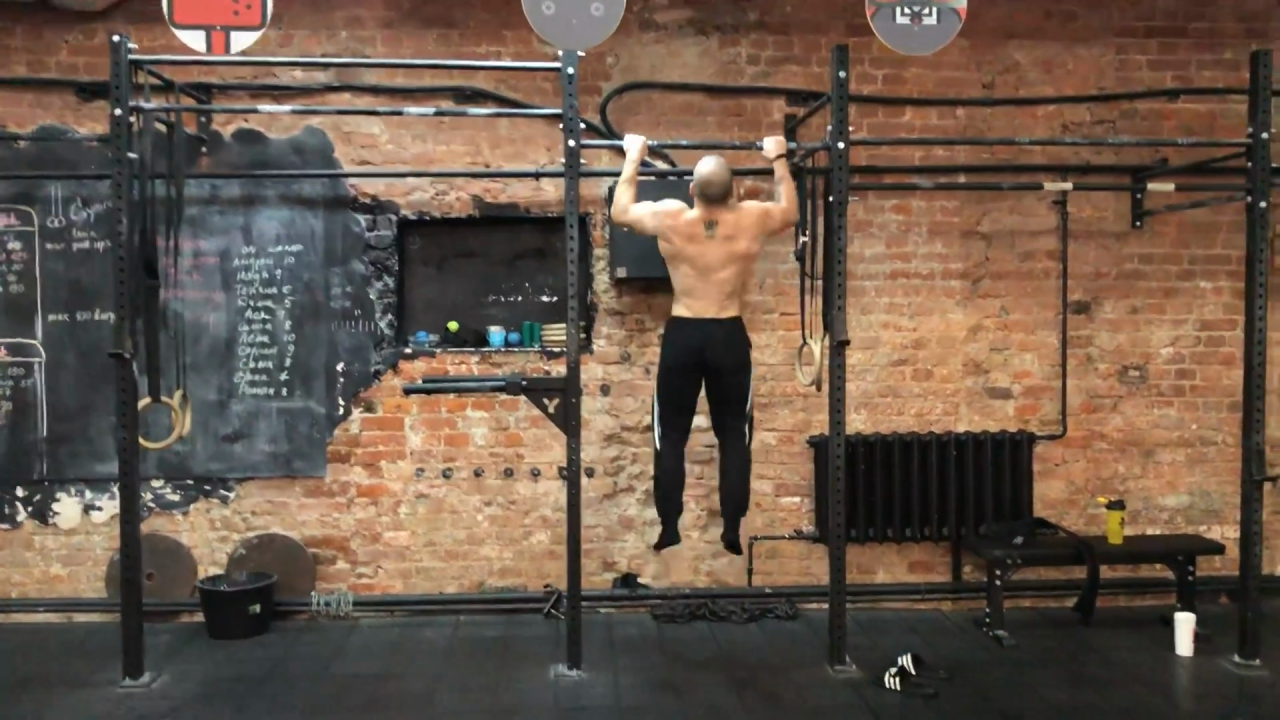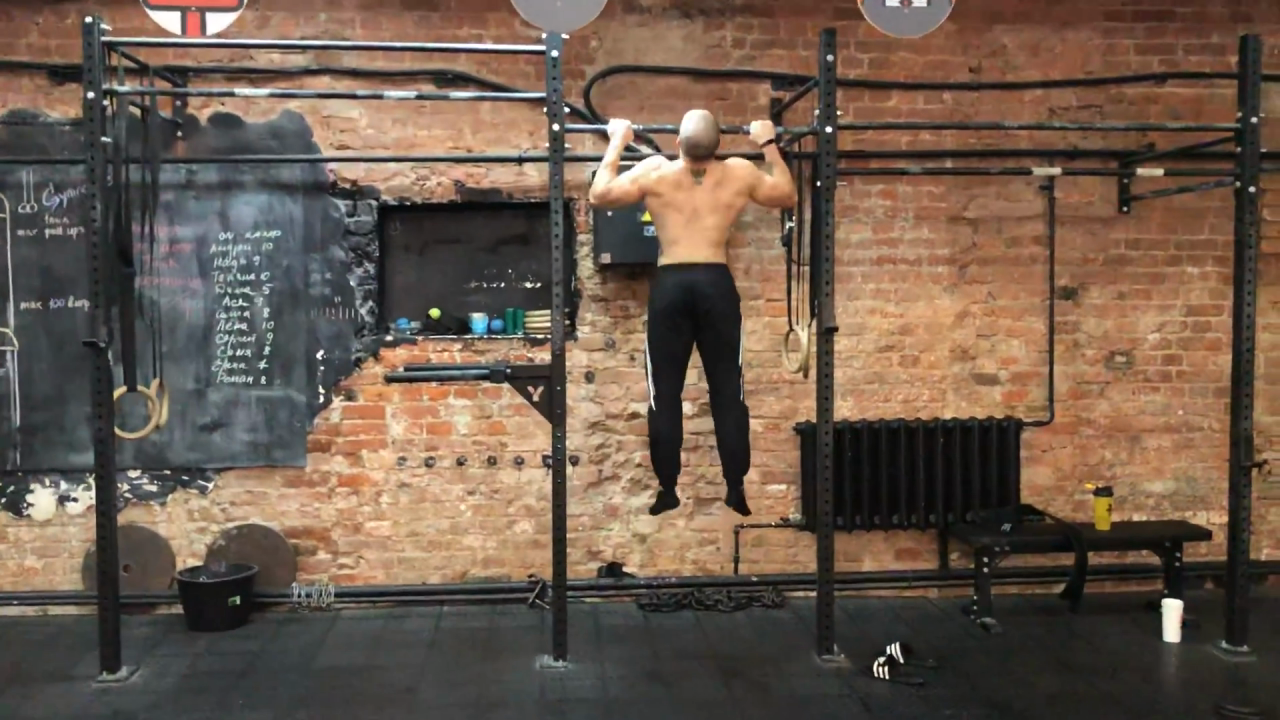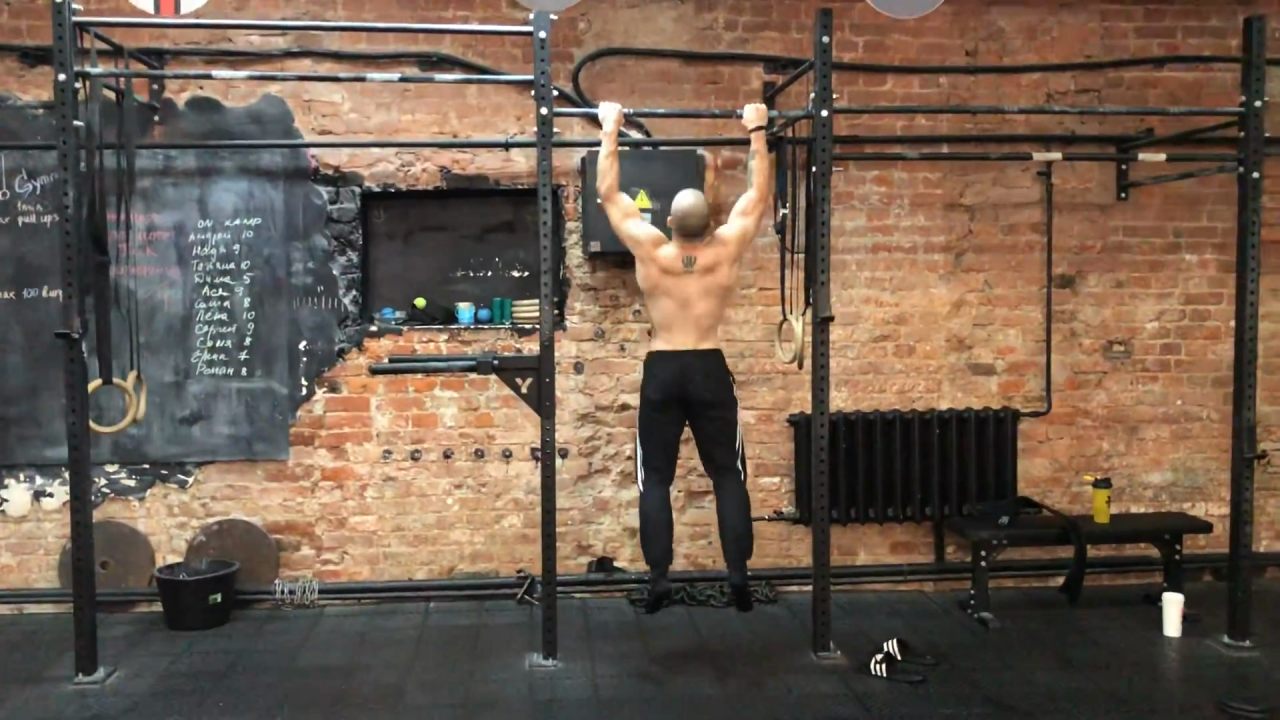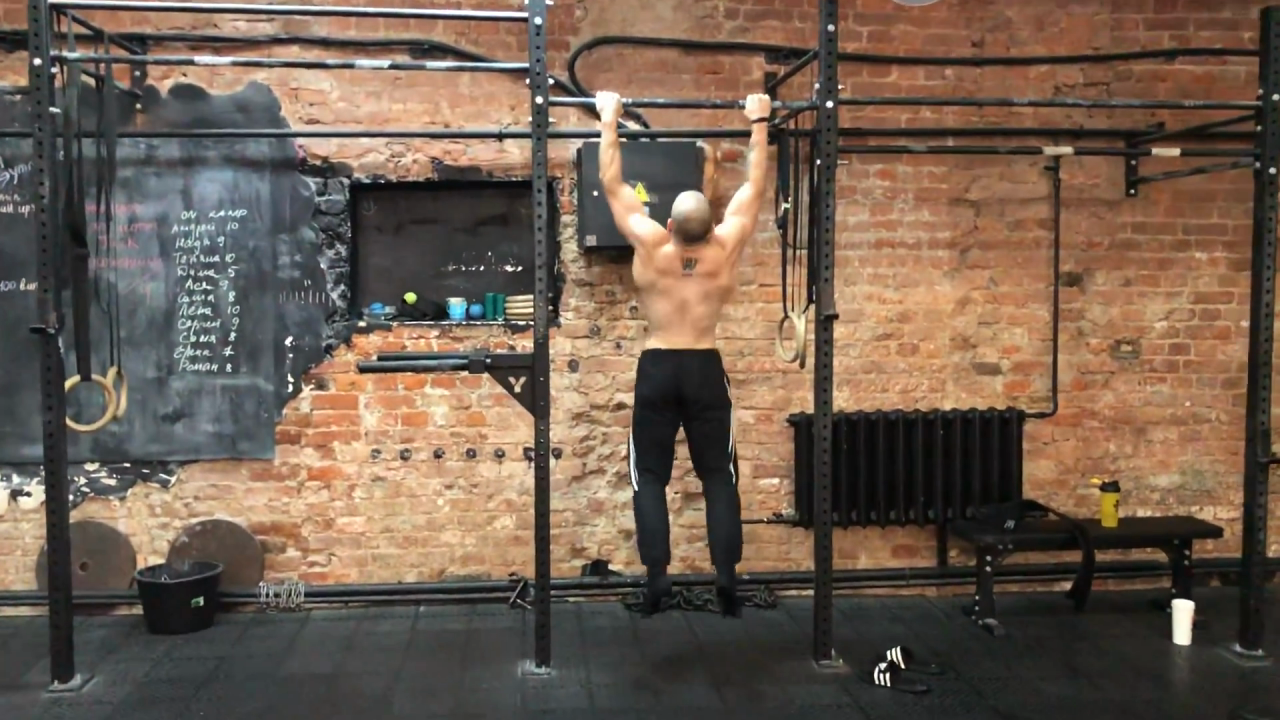
dt=0.3s
person 1, frame 1
left shoulder: (670, 217)
right shoulder: (752, 219)
left elbow: (620, 211)
right elbow: (790, 211)
left wrist: (633, 159)
right wrist: (779, 160)
left hip: (681, 336)
right hip: (729, 336)
left knee: (671, 437)
right knee: (733, 436)
left ankle: (669, 527)
right ankle: (732, 529)
person 1, frame 2
left shoulder: (655, 172)
right shoulder: (740, 173)
left elbow: (599, 195)
right elbow: (787, 195)
left wrist: (616, 143)
right wrist: (770, 144)
left hip: (670, 285)
right hip: (718, 285)
left knee: (664, 393)
right knee: (727, 391)
left ankle: (668, 488)
right ankle: (735, 487)
person 1, frame 3
left shoulder: (649, 251)
right shoulder: (728, 250)
left elbow: (608, 192)
right elbow: (760, 192)
left wrist: (610, 130)
right wrist: (757, 130)
left hip: (662, 373)
right hip: (710, 372)
left knee: (654, 480)
right knee: (727, 476)
left ankle: (659, 577)
right ankle: (738, 573)
person 1, frame 4
left shoulder: (648, 245)
right shoulder: (726, 248)
left elbow: (610, 182)
right elbow: (755, 184)
left wrist: (609, 119)
right wrist: (759, 122)
left hip: (657, 370)
right hip: (705, 370)
left knee: (649, 478)
right knee: (718, 476)
left ankle: (656, 573)
right ankle: (726, 577)
